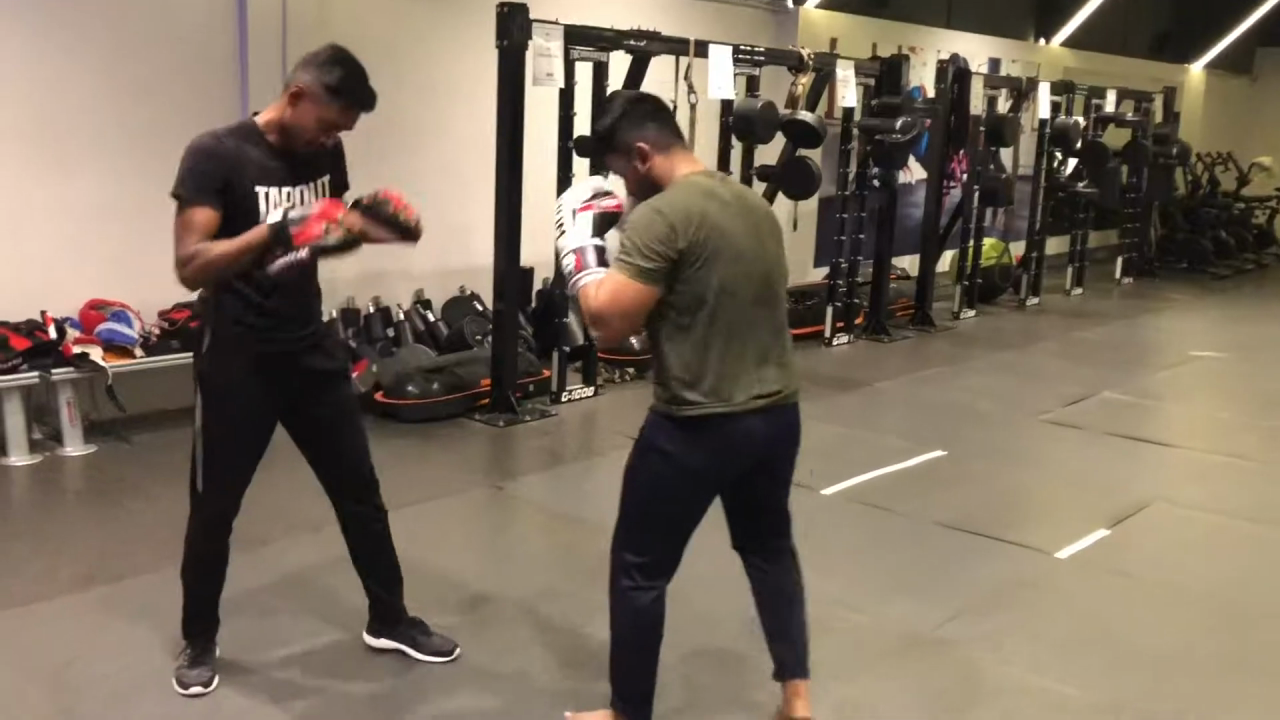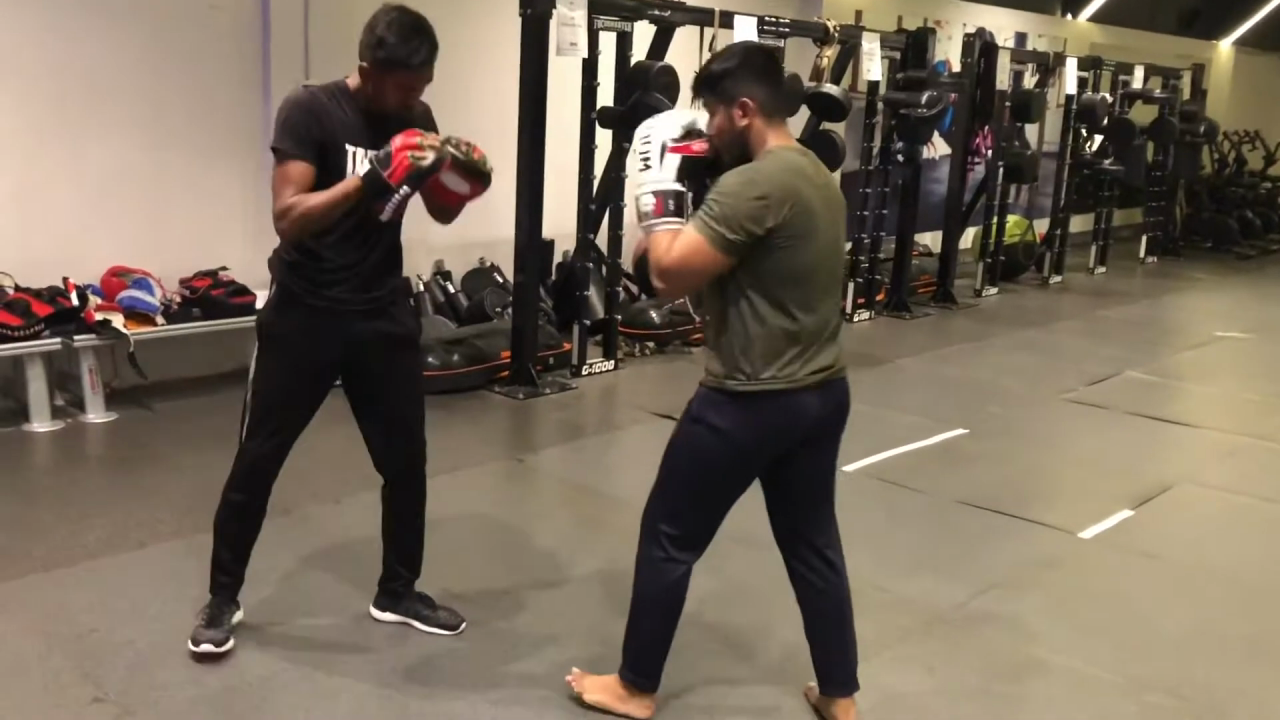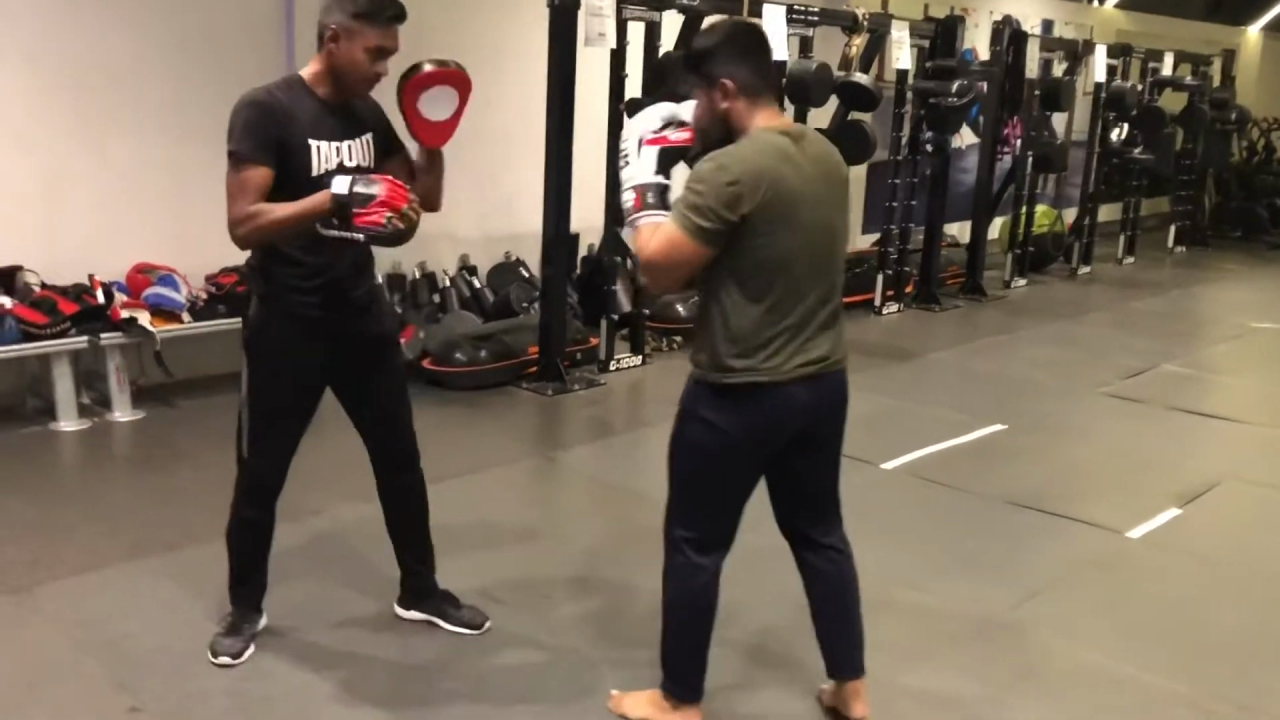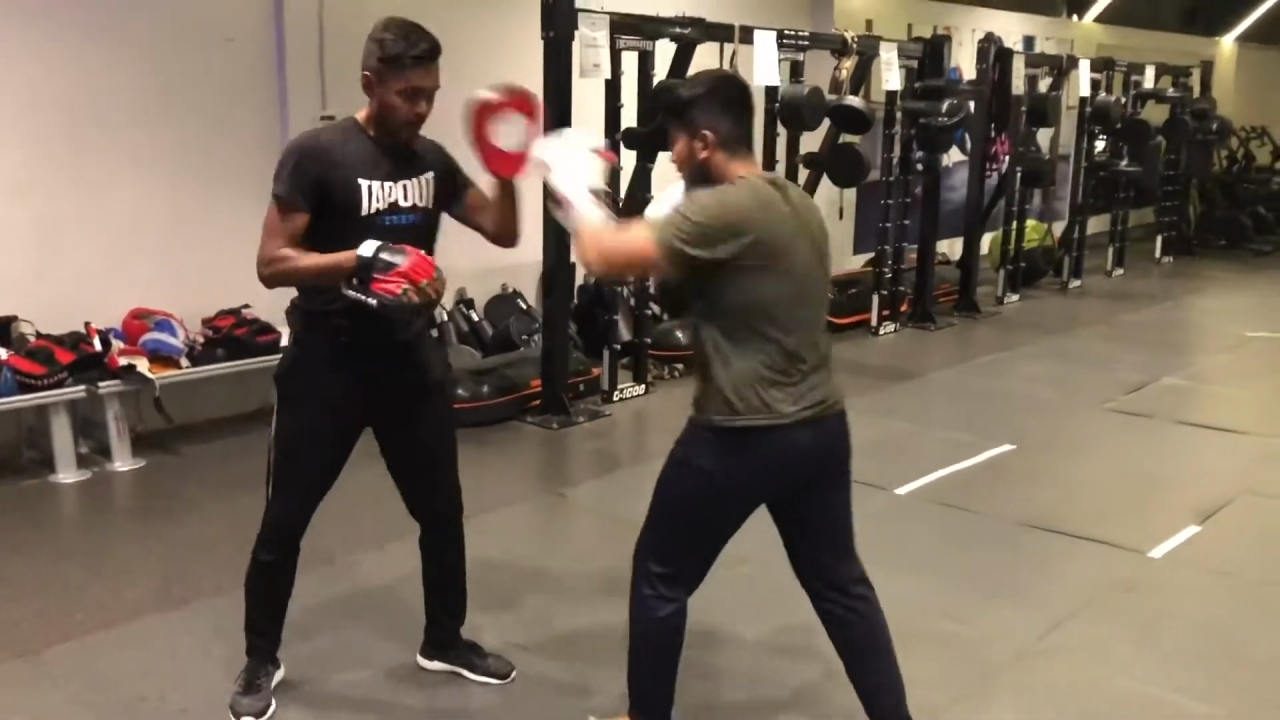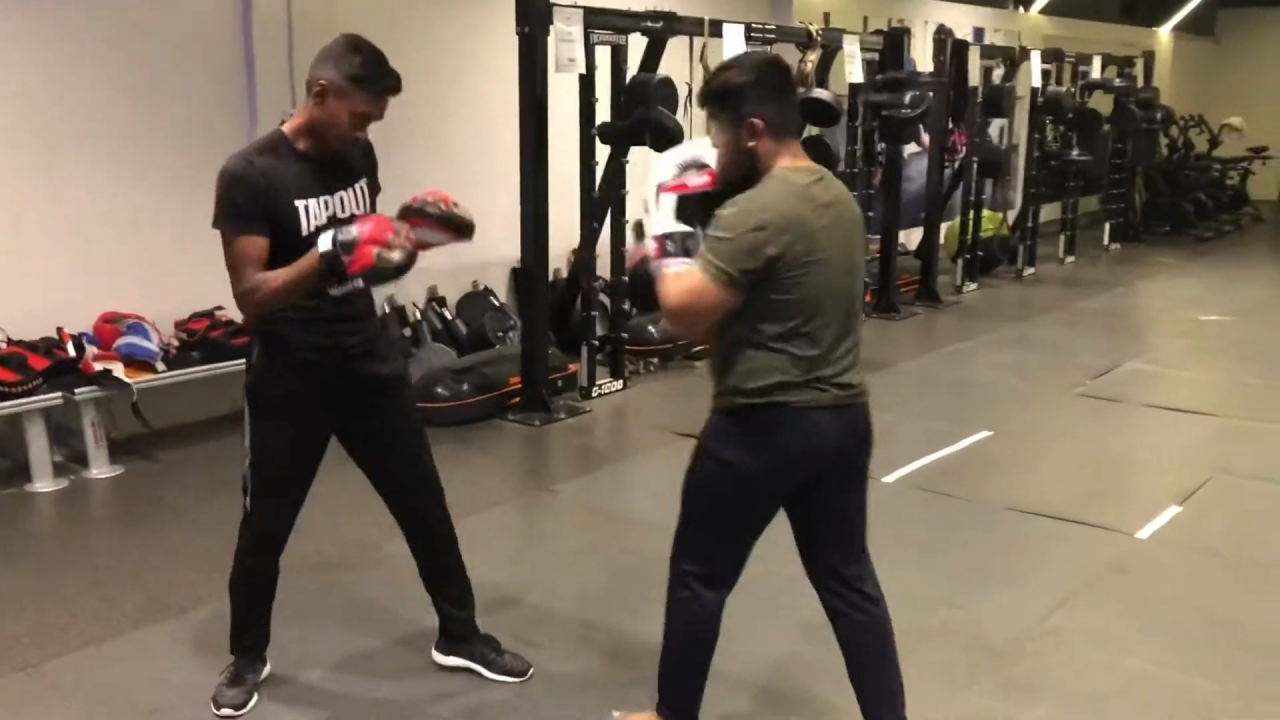
dt=0.5s
person 1, frame 1
left shoulder: (324, 154)
right shoulder: (214, 155)
right elbow: (191, 266)
left wrist: (371, 222)
right wrist: (281, 230)
left hip: (311, 350)
right hip: (238, 359)
left knee: (359, 489)
right knee: (214, 507)
left ankle: (389, 619)
right ankle: (199, 641)
person 1, frame 2
left shoulder: (414, 117)
right shoulder: (309, 111)
left elbow: (443, 211)
right elbow: (289, 218)
left wrist: (466, 176)
right wrist: (375, 175)
left hip: (384, 314)
right hip: (304, 313)
left knee: (406, 460)
right knee: (258, 459)
left ankle: (397, 593)
right ankle: (222, 600)
person 1, frame 3
left shoulder: (368, 113)
right shoulder: (265, 110)
left elbow: (422, 198)
right elbow: (244, 224)
right wrist: (338, 193)
left hip: (362, 314)
right hip: (287, 322)
left knee: (399, 459)
right knee: (261, 473)
left ankle: (420, 590)
right ankle: (244, 609)
person 1, frame 4
left shoulder: (431, 160)
right shoulder: (317, 154)
left elbow: (503, 231)
right elbow: (272, 264)
left wrist: (509, 169)
right wrist: (366, 259)
left hip: (411, 362)
right hip: (327, 364)
left knee: (440, 508)
right knee: (286, 518)
left ankle: (444, 640)
right ankle: (261, 664)
person 1, frame 5
left shoulder: (357, 156)
right shoulder: (249, 175)
right elbow: (250, 298)
left wrist: (404, 234)
right wrist: (330, 252)
left hip: (366, 359)
right hip: (289, 376)
left knee: (422, 499)
right knee: (266, 525)
left ankle: (459, 635)
right ankle: (248, 658)
person 2, frame 1
left shoulder: (661, 216)
right shoulder: (753, 203)
left elbow: (608, 322)
left wrist: (578, 245)
left hip: (697, 427)
right hip: (776, 414)
left knee: (639, 569)
right knee: (768, 547)
person 2, frame 2
left shoulder: (753, 186)
right shoulder: (817, 178)
left elbow: (671, 272)
left wrist: (655, 184)
right wrist: (701, 156)
left hip: (748, 403)
right hip: (822, 394)
left knee: (668, 537)
right knee: (813, 542)
person 2, frame 3
left shoulder: (729, 170)
right shoulder: (826, 157)
left elbow: (659, 270)
left wrist: (641, 175)
right wrist: (701, 139)
left hip: (739, 394)
right hip: (822, 383)
left knee: (694, 543)
right knee: (818, 534)
person 2, frame 4
left shoulder: (725, 212)
right shoulder: (798, 208)
left elbow: (608, 256)
right wrist: (676, 244)
left hip: (741, 438)
right hip: (820, 428)
left knee: (659, 576)
right knee: (838, 578)
person 2, frame 5
left shoulder: (756, 213)
right shoulder: (837, 196)
left elbow: (684, 314)
left wrist: (664, 220)
right wrist: (716, 174)
left hip: (764, 426)
right hip: (844, 419)
left knee: (699, 575)
right knee: (847, 577)
